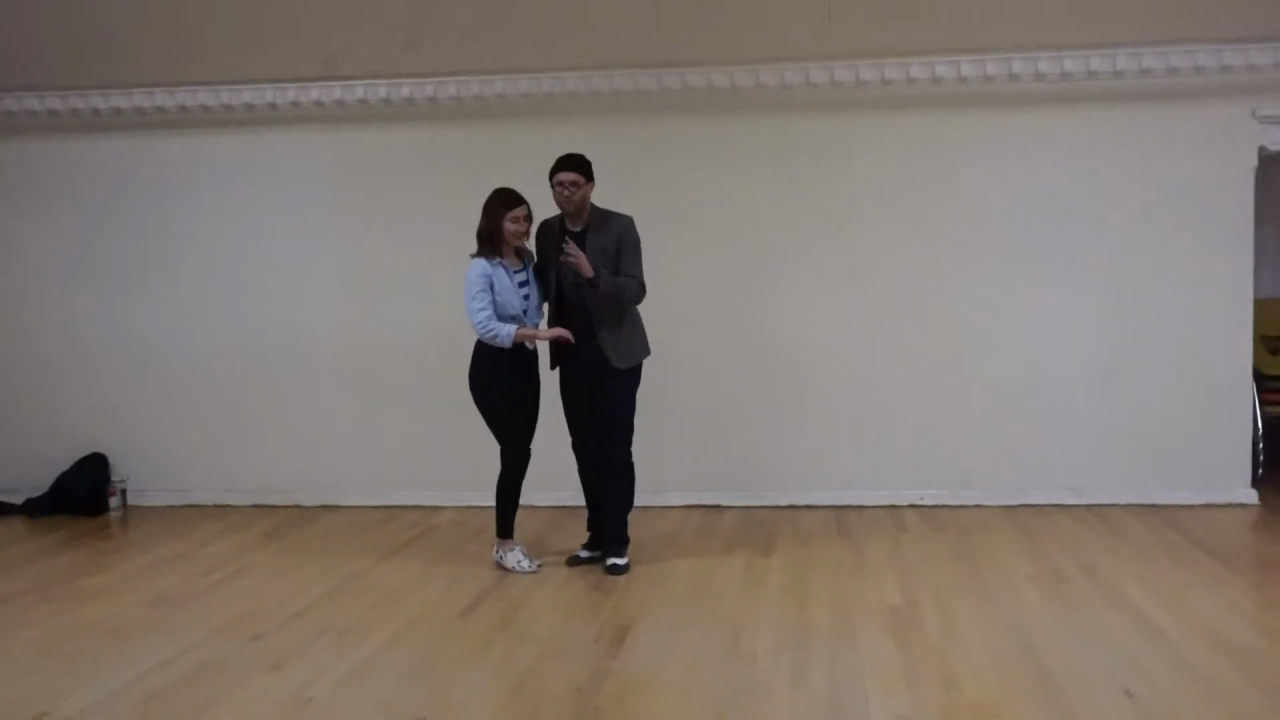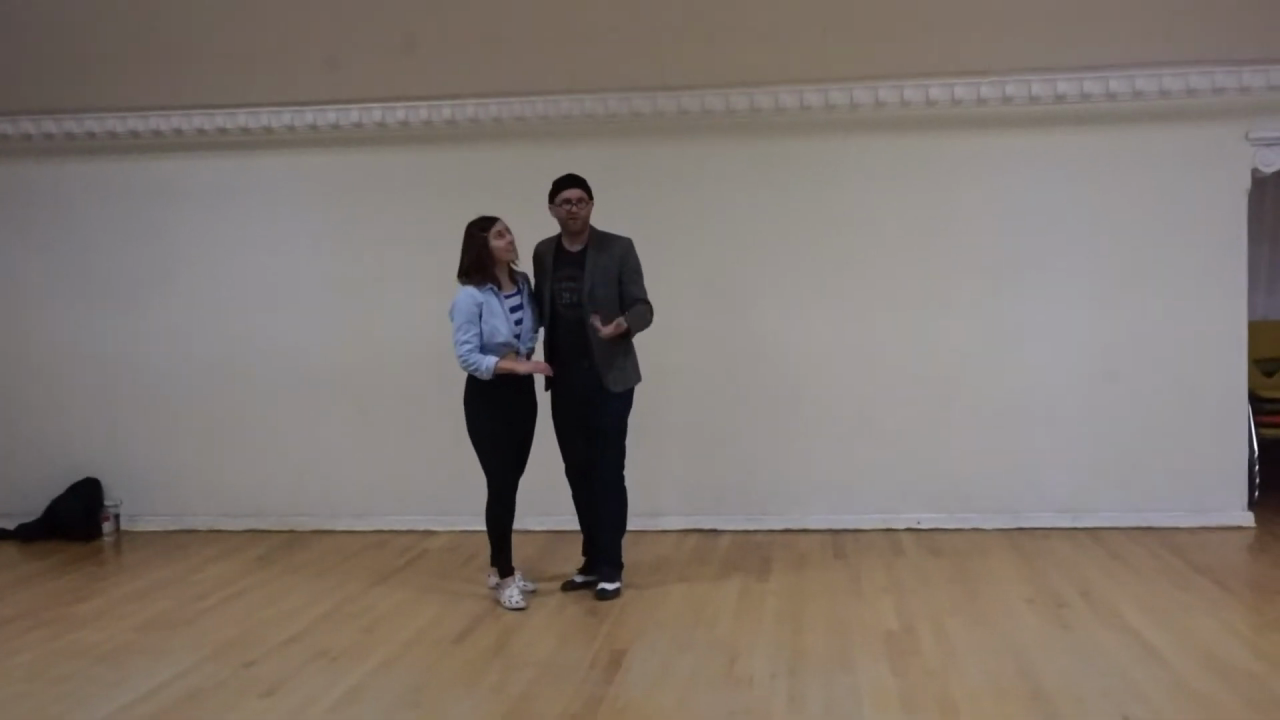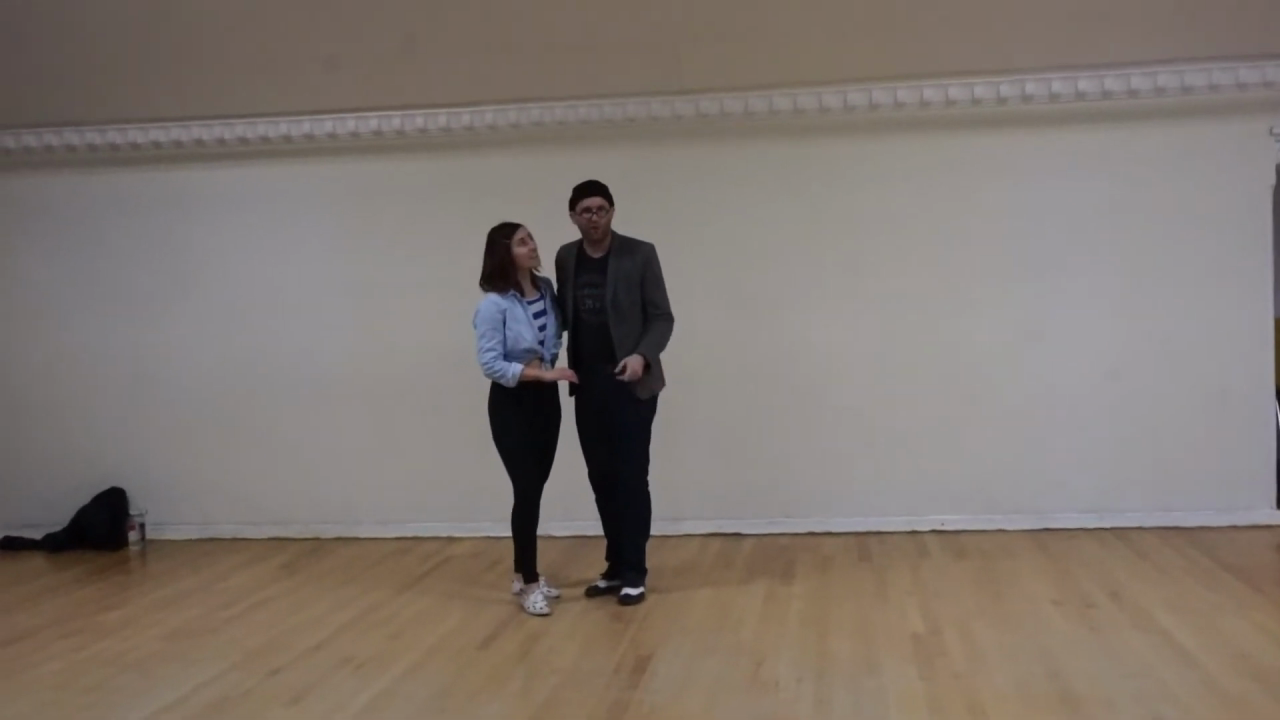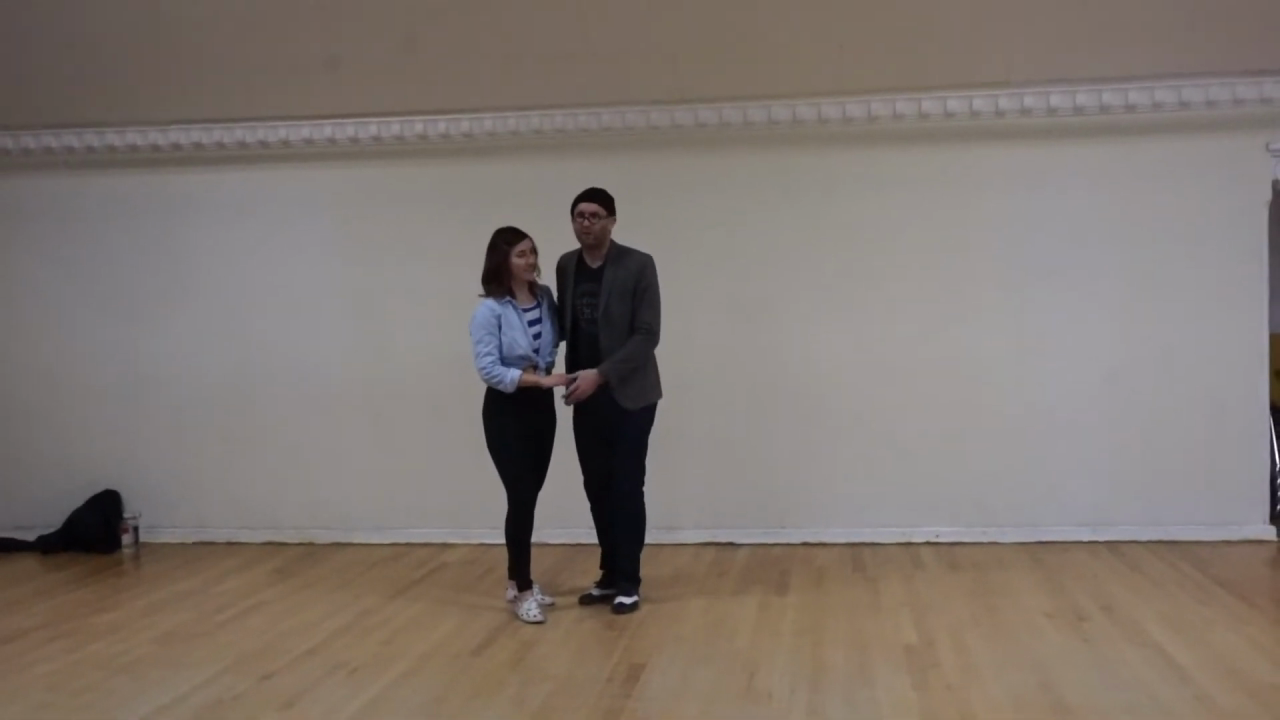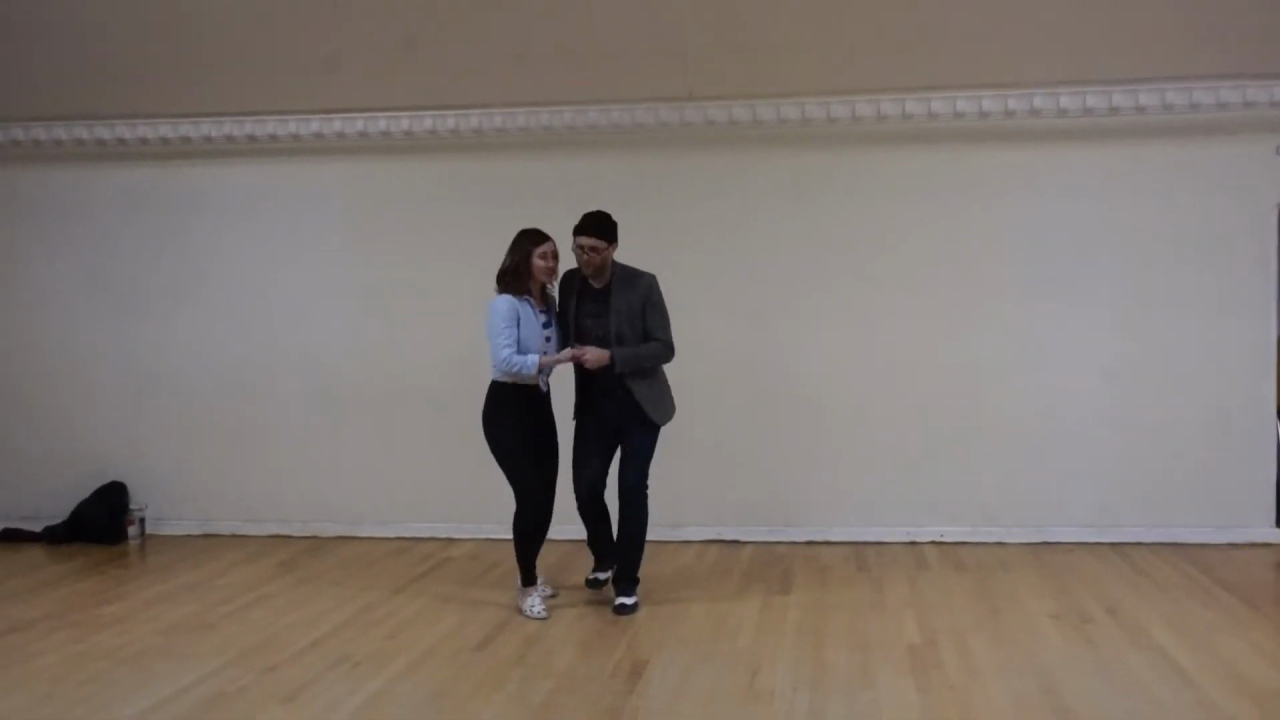
dt=1s
person 1, frame 1
left shoulder: (620, 227)
right shoulder: (547, 231)
left elbow: (636, 291)
right elbow: (542, 286)
left wrist: (592, 273)
left hip: (616, 354)
right hip: (572, 356)
left knee: (615, 449)
right knee: (585, 450)
left ankle: (616, 542)
right ankle: (597, 537)
person 1, frame 2
left shoulder: (618, 249)
right shoulder: (544, 253)
left elbow: (642, 308)
right elbow: (543, 310)
left wrist: (622, 326)
left hip: (607, 378)
right hip: (564, 380)
left knee: (607, 473)
right knee: (578, 474)
left ankle: (610, 567)
right ankle: (592, 561)
person 1, frame 3
left shoulder: (639, 254)
right shoulder: (566, 258)
left elbow: (662, 317)
right elbow: (565, 315)
left wrist: (643, 356)
left hip: (631, 385)
right hip: (588, 386)
left knee: (631, 479)
right knee: (602, 480)
left ankle: (634, 571)
right ankle: (616, 566)
person 1, frame 4
left shoulder: (638, 265)
right shoulder: (566, 266)
left elbow: (647, 335)
left wrist: (602, 374)
left hip: (629, 396)
right hip: (587, 398)
left knee: (627, 489)
right knee: (598, 489)
left ankle: (628, 581)
right ankle: (610, 575)
person 1, frame 5
left shoulder: (642, 285)
right shoulder: (569, 284)
left elbow: (663, 349)
right elbow: (564, 335)
left wrist: (610, 358)
left hip: (640, 405)
right hip: (596, 405)
left knee: (632, 488)
right knee: (586, 487)
left ankle: (626, 584)
right ankle: (604, 557)
person 2, frame 1
left shoulder: (528, 261)
right shoulder: (480, 270)
right elbow: (485, 327)
right wrist: (540, 334)
left hip: (525, 364)
right hip: (492, 369)
left knee: (519, 453)
right knee: (516, 451)
left ankle: (507, 541)
right ankle: (505, 542)
person 2, frame 2
left shoulder: (523, 284)
right shoulder: (470, 296)
right elbow: (467, 357)
left wrist: (526, 360)
right wrist: (516, 366)
left hip: (521, 393)
right hip: (487, 396)
left knee: (512, 482)
right knee: (501, 483)
left ankle: (500, 568)
right ankle: (504, 577)
person 2, frame 3
left shoulder: (546, 289)
right shoulder: (493, 304)
right elbow: (490, 364)
left wrist: (549, 365)
right wrist: (541, 373)
left hip: (545, 399)
right hip: (511, 403)
left knee: (536, 488)
right knee: (527, 490)
left ankle: (524, 573)
right ankle: (528, 583)
person 2, frame 4
left shoulder: (545, 297)
right shoulder: (489, 311)
right elbow: (488, 369)
left wrist: (548, 376)
right wrist: (539, 379)
left hip: (541, 406)
right hip: (506, 410)
left knee: (530, 495)
right knee: (521, 497)
left ankle: (518, 581)
right ankle: (522, 591)
person 2, frame 5
left shoulder: (550, 303)
right shoulder: (505, 306)
right elbow: (508, 363)
right wrist: (557, 358)
left hip: (539, 407)
right hip: (505, 410)
left knee: (545, 496)
right knee: (530, 493)
left ankle: (529, 574)
right ankle: (529, 587)
